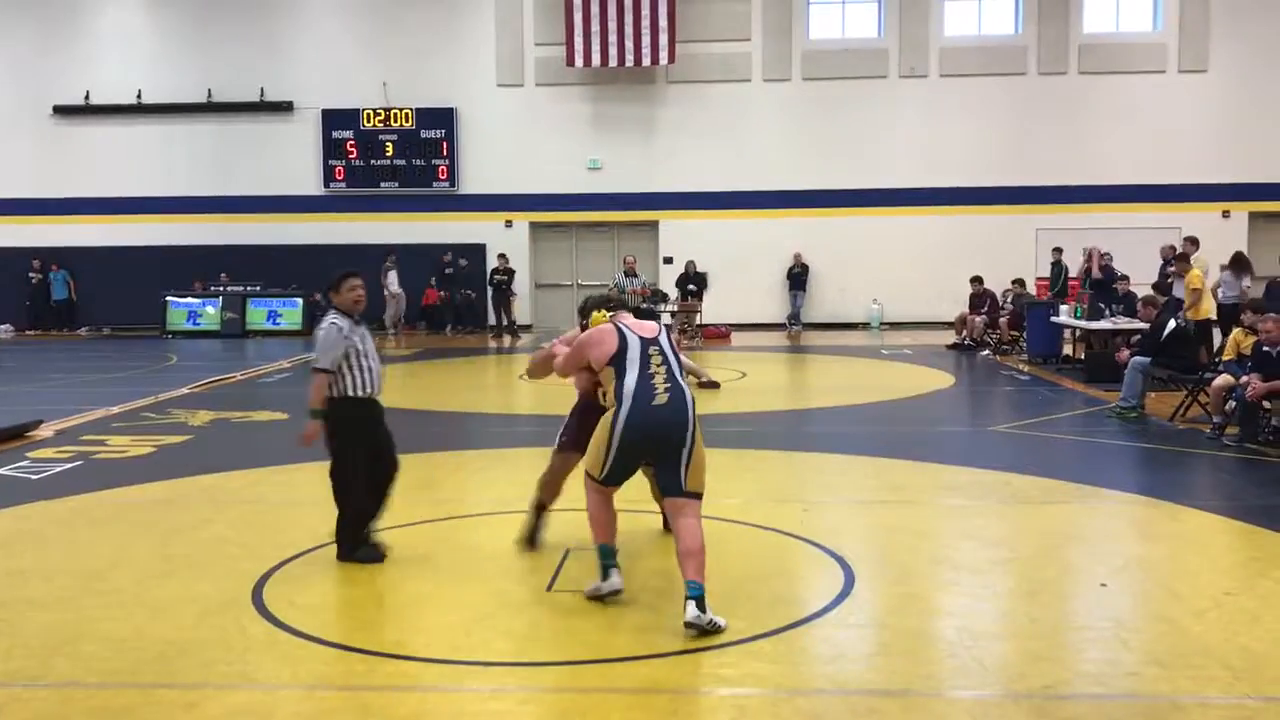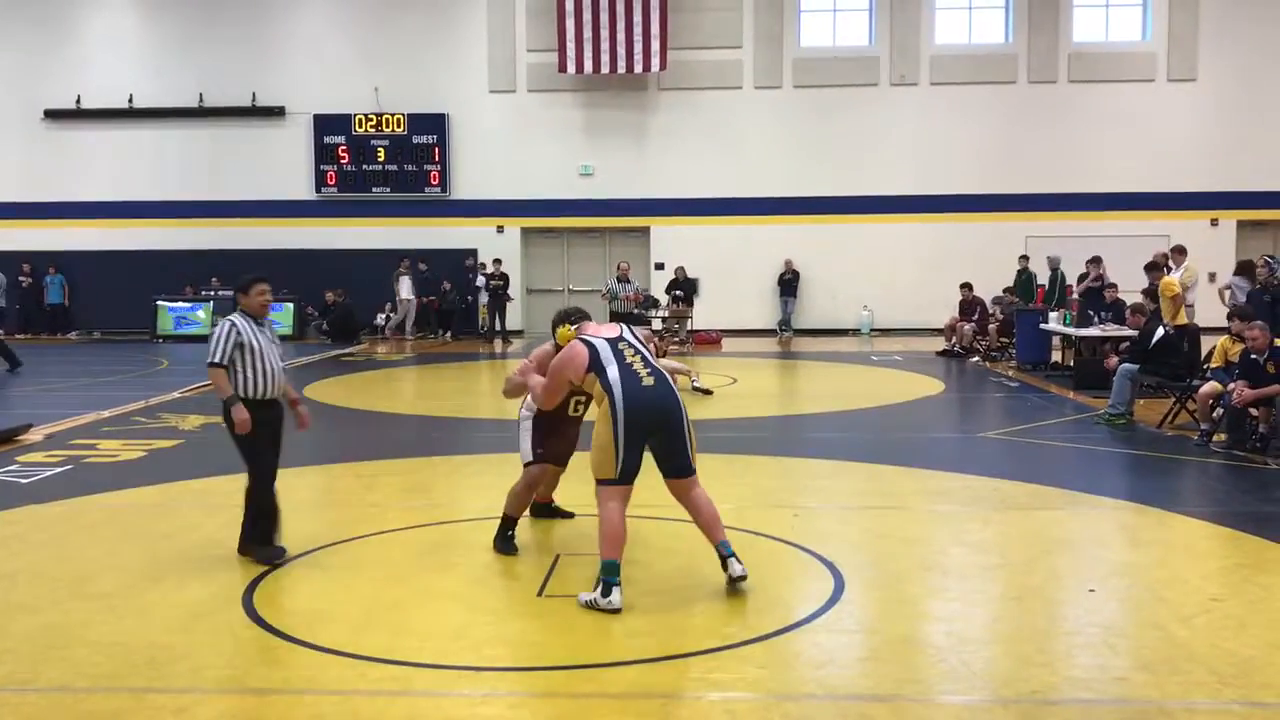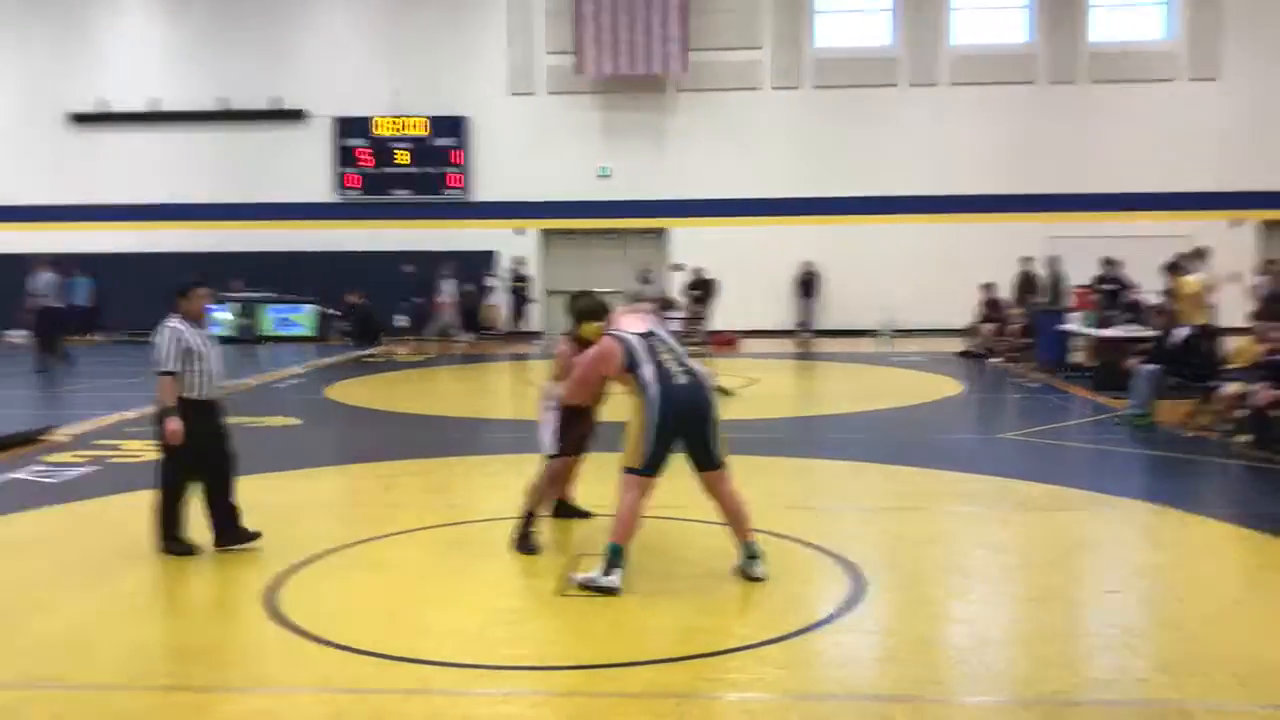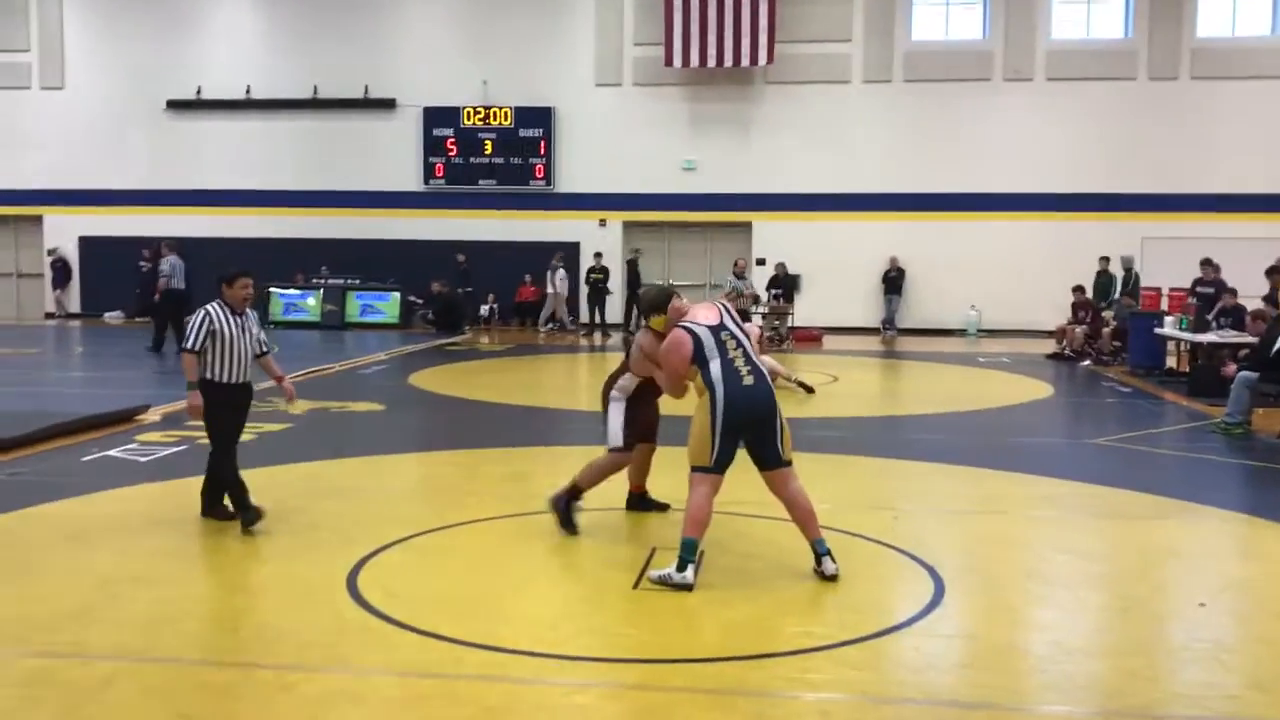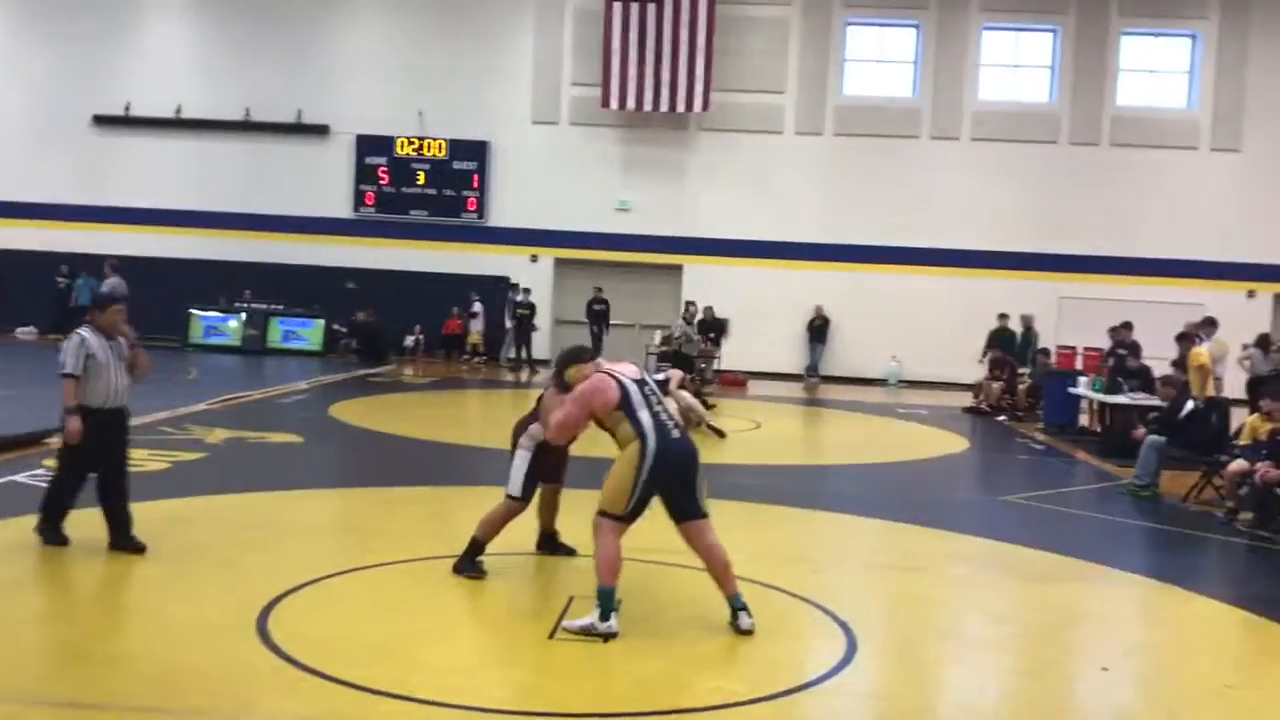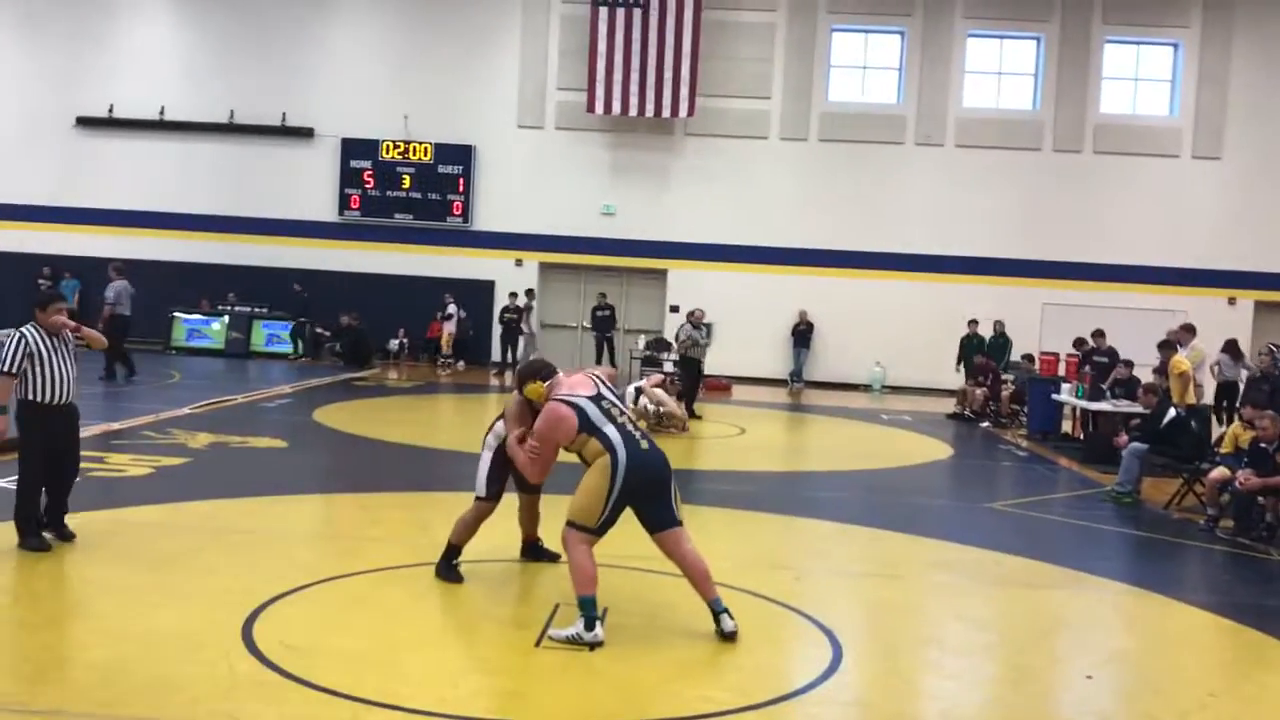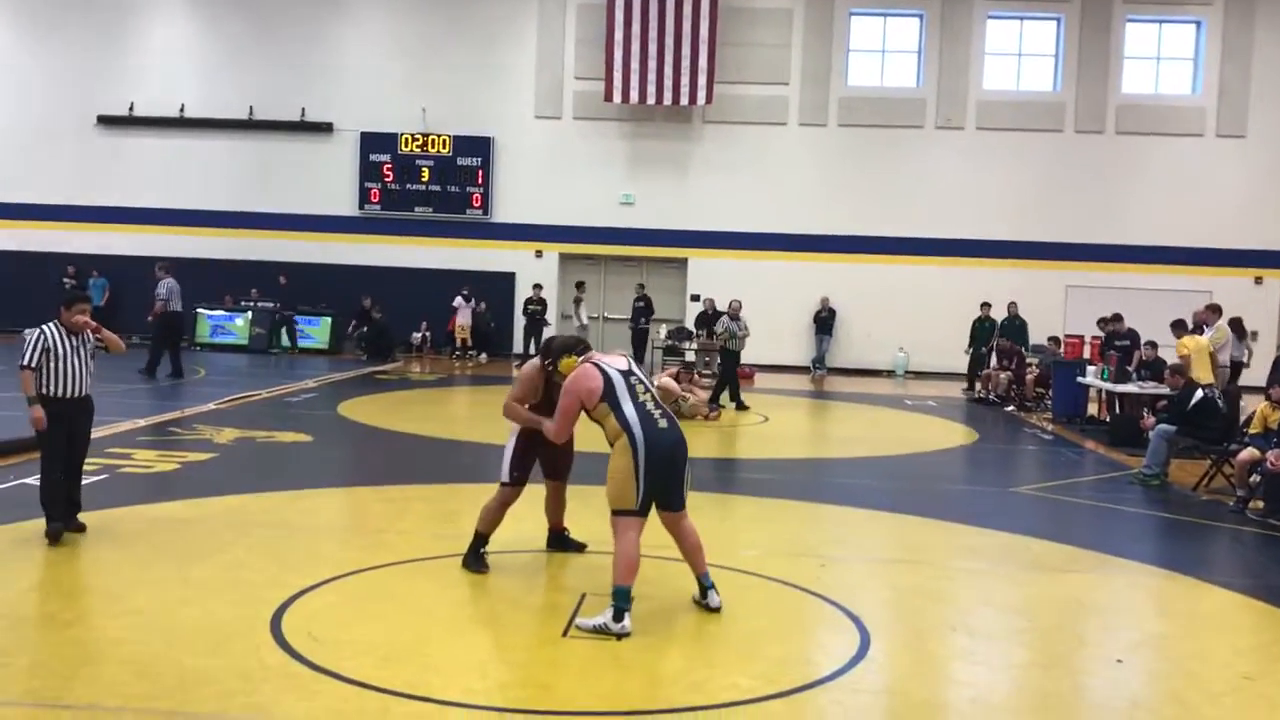
dt=0.5s
person 1, frame 1
left shoulder: (599, 336)
right shoulder: (660, 331)
left elbow: (562, 366)
left wrist: (561, 350)
left hip: (630, 420)
right hip: (680, 421)
left knee: (597, 487)
right knee: (686, 513)
left ankle: (609, 575)
right ankle: (695, 605)
person 1, frame 2
left shoulder: (569, 354)
right shoulder: (624, 329)
left elbow: (545, 401)
left wrist: (530, 376)
left hip: (624, 408)
right hip: (668, 401)
left knee: (611, 498)
right knee: (689, 487)
left ankle: (609, 589)
right ankle: (730, 561)
person 1, frame 3
left shoulder: (602, 351)
right shoulder: (646, 317)
left elbow: (573, 397)
left hip: (659, 403)
right hip: (698, 395)
left knee: (633, 487)
right knee: (719, 482)
left ankle: (610, 571)
right ankle: (752, 560)
person 1, frame 4
left shoulder: (673, 343)
right shoulder: (719, 306)
left elbow: (676, 391)
left wrist: (653, 373)
left hip: (724, 402)
right hip: (763, 395)
left knee: (702, 484)
right knee: (785, 481)
left ankle: (684, 568)
right ankle: (824, 558)
person 1, frame 5
left shoulder: (591, 387)
right shoulder: (630, 369)
left elbow: (555, 434)
left wrist: (567, 405)
left hip: (647, 453)
right hip: (682, 449)
left knee: (606, 529)
right knee: (702, 535)
left ankle: (605, 616)
right ankle: (740, 612)
person 1, frame 6
left shoulder: (551, 415)
right shoulder: (589, 377)
left elbow: (535, 474)
right elbow: (609, 373)
left wrist: (512, 444)
left hip: (617, 466)
right hip: (654, 460)
left knee: (576, 540)
right knee: (679, 544)
left ankle: (589, 626)
right ankle: (722, 616)
person 1, frame 7
left shoulder: (578, 378)
right shoulder: (623, 360)
left elbow: (558, 434)
left wrist: (549, 425)
left hip: (637, 445)
right hip: (673, 437)
left knee: (626, 528)
right knee: (678, 519)
left ankle: (618, 615)
right ankle: (708, 591)
person 2, frame 1
left shoulder: (356, 325)
right shoulder: (333, 327)
right elbow: (322, 375)
right wrist: (315, 417)
left hip: (365, 407)
right hip: (344, 411)
left knee: (385, 468)
right knee: (350, 478)
left ankle: (357, 532)
right ankle: (352, 545)
person 2, frame 2
left shoulder: (266, 329)
right shoulder: (231, 327)
right elbow: (217, 369)
left wrist: (296, 403)
right wrist: (235, 404)
left hip: (271, 408)
right hip: (246, 411)
left knee: (264, 474)
right knee: (263, 474)
left ankle: (253, 539)
right ankle: (261, 540)
person 2, frame 3
left shoulder: (200, 329)
right shoulder: (173, 331)
right elbow: (167, 376)
right wrist: (171, 417)
left hip: (206, 409)
right hip: (185, 412)
left knee: (221, 467)
right knee: (177, 475)
left ankle: (229, 531)
right ankle: (170, 536)
person 2, frame 4
left shoulder: (251, 317)
right shoulder: (207, 315)
left elbow: (262, 352)
right elbow: (189, 353)
left wrist: (281, 380)
right wrist: (193, 391)
left hip: (241, 391)
right hip: (214, 392)
left knee: (225, 449)
right knee: (224, 450)
left ankle: (212, 503)
right ankle: (243, 508)
person 2, frame 5
left shoulder: (120, 340)
right shoulder: (79, 340)
left elbow: (140, 370)
right elbow: (68, 379)
left wrist: (133, 344)
right wrist: (72, 415)
left hip: (115, 416)
right hip: (86, 417)
left knee: (115, 476)
right knee: (72, 474)
left ankle: (120, 534)
right ankle: (49, 524)
person 2, frame 6
left shoulder: (67, 335)
right shoulder: (23, 338)
left elbow: (102, 343)
left wrist: (76, 327)
left hip: (65, 411)
right hip: (35, 414)
left knee: (67, 469)
right knee: (33, 475)
left ankle: (55, 520)
right ankle: (29, 532)
person 2, frame 7
left shoulder: (89, 335)
right shoulder: (43, 334)
left elbow: (119, 348)
right elbow: (27, 370)
left wrist: (96, 328)
right wrist: (34, 404)
left hip: (81, 406)
right hip: (51, 407)
left knee: (74, 464)
right knee: (52, 465)
left ankle: (68, 515)
right ankle: (53, 521)
person 3, frame 1
right shoulder: (576, 340)
right elbow: (533, 371)
right wrist: (551, 353)
right hip: (590, 409)
left knee: (653, 465)
right knee: (561, 464)
right ankle: (538, 515)
person 3, frame 2
right shoulder: (547, 355)
right elbow: (509, 390)
right wrist: (530, 382)
left hip: (569, 419)
right hip: (539, 417)
left knee: (556, 468)
right knee: (534, 474)
left ankle: (542, 504)
right ankle: (505, 531)
person 3, frame 3
left shoulder: (601, 338)
right shoulder: (567, 350)
left hip: (584, 407)
right hip: (562, 408)
left knee: (572, 459)
right knee: (554, 466)
left ankle: (561, 503)
right ankle: (524, 529)
person 3, frame 4
left shoulder: (662, 333)
right shoulder: (648, 342)
left hip: (644, 395)
right hip: (622, 397)
left knee: (646, 447)
right knee: (619, 457)
left ankle: (637, 496)
right ankle: (566, 499)
person 3, frame 5
right shoulder: (557, 400)
left hip: (550, 443)
right hip: (531, 442)
left knee: (553, 488)
right knee: (513, 506)
left ankle: (547, 539)
right ankle: (467, 558)
person 3, frame 6
right shoulder: (519, 403)
right hip: (501, 445)
left knee: (531, 499)
right knee: (484, 507)
left ankle: (531, 546)
right ankle: (447, 561)
person 3, frame 7
left shoulder: (586, 370)
right shoulder: (535, 371)
right elbow: (509, 408)
right wrist: (543, 422)
left hip: (560, 433)
right hip: (527, 432)
left knee: (557, 486)
right knee: (508, 494)
left ankle: (557, 536)
right ankle: (474, 551)
